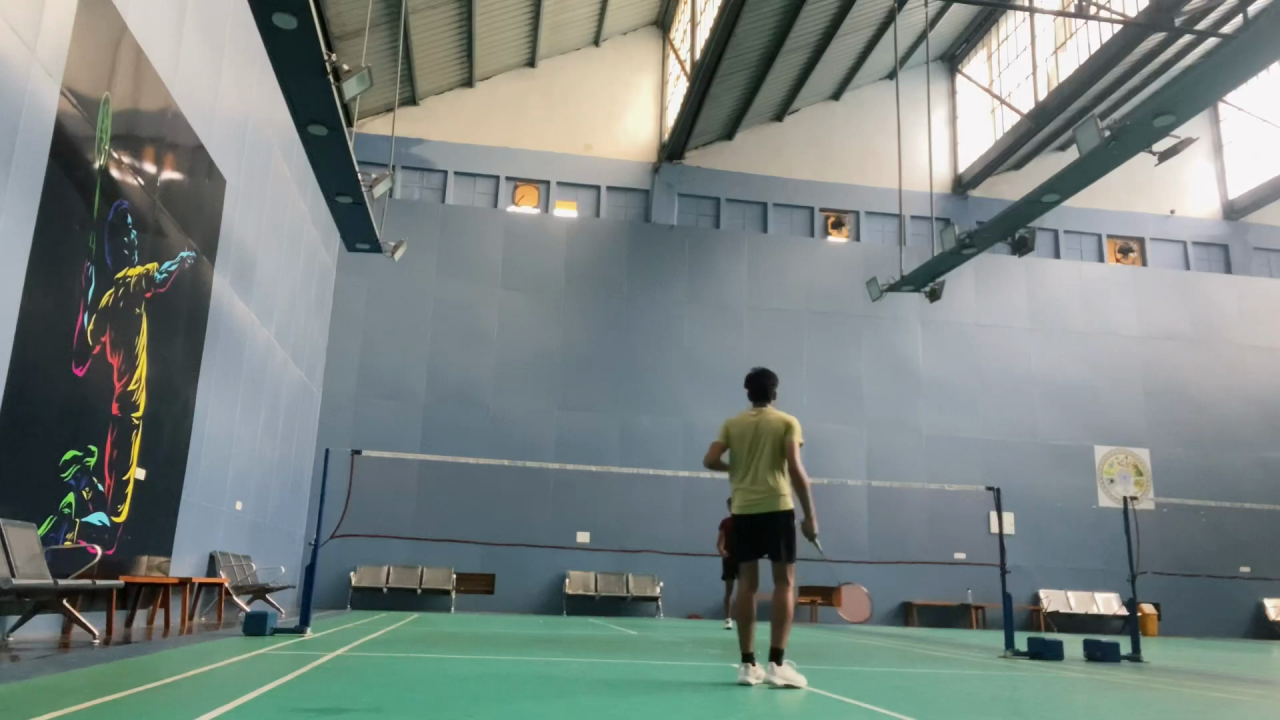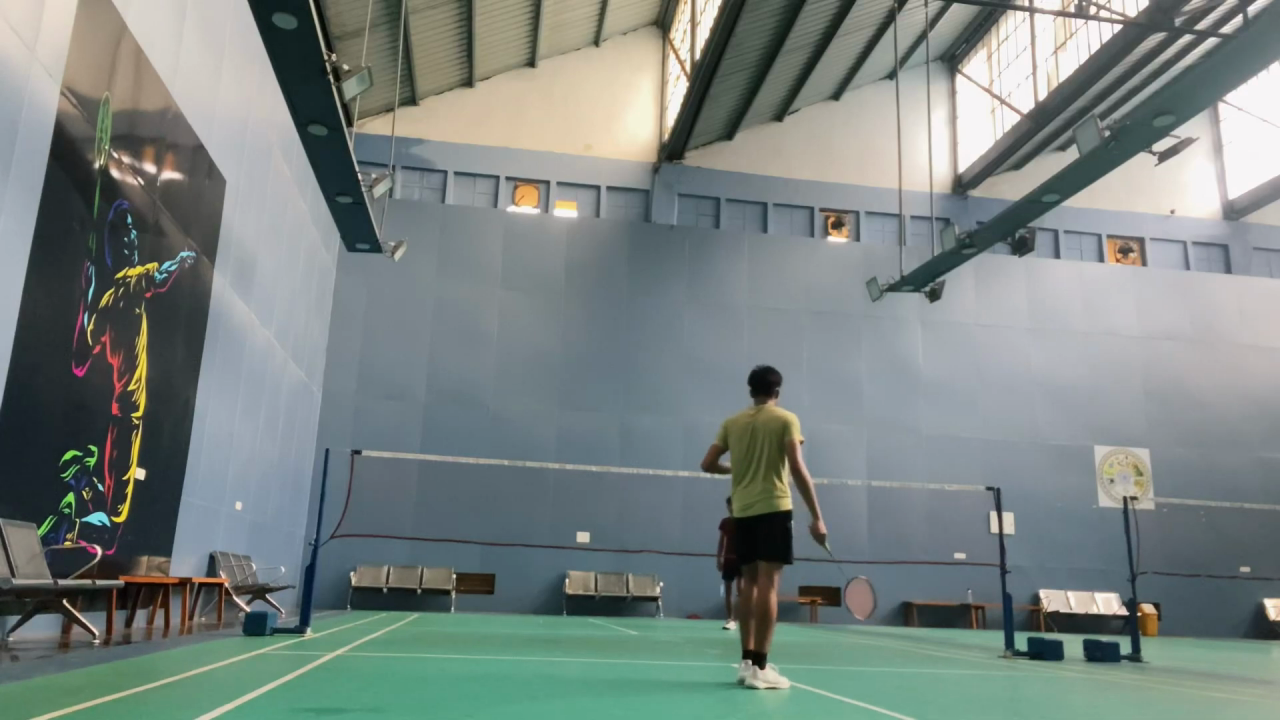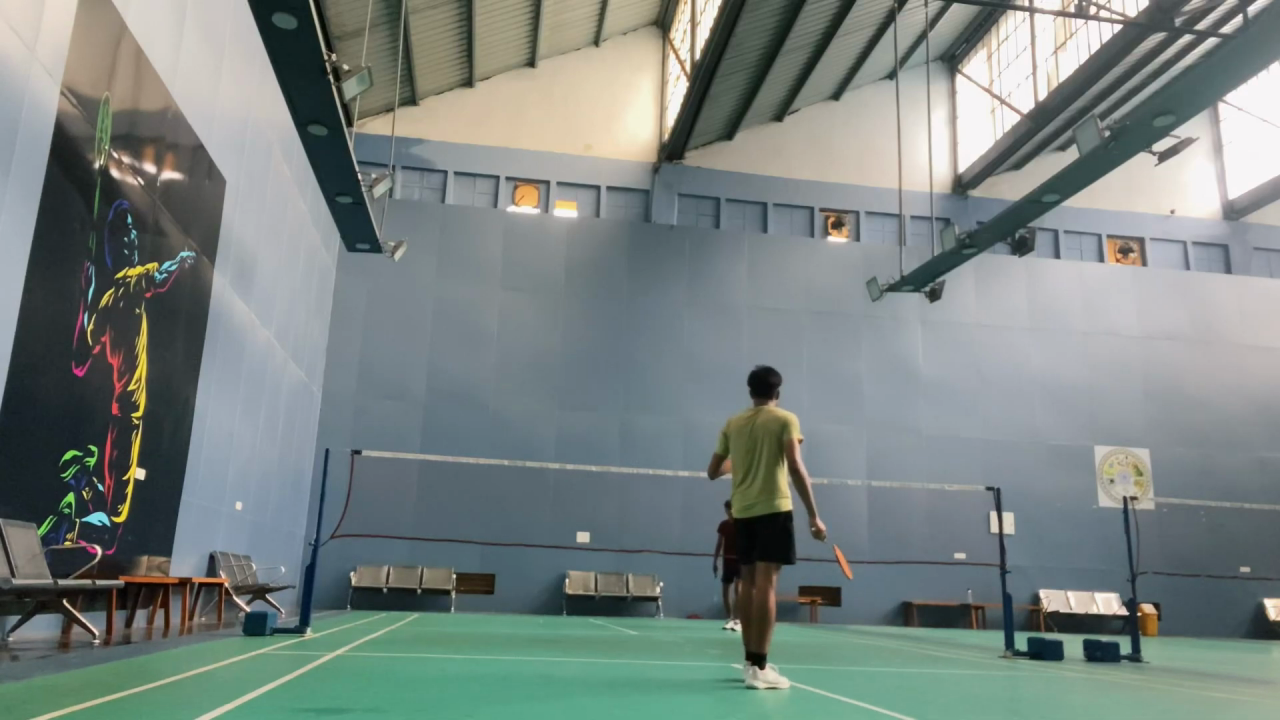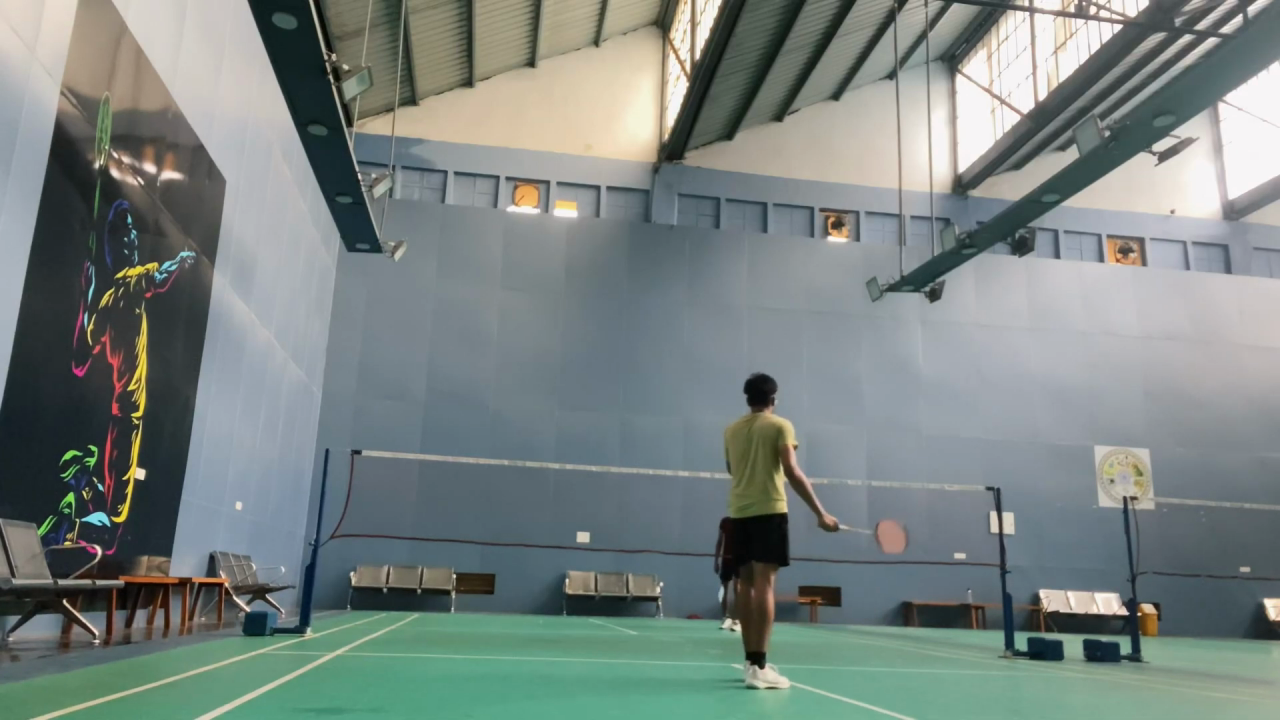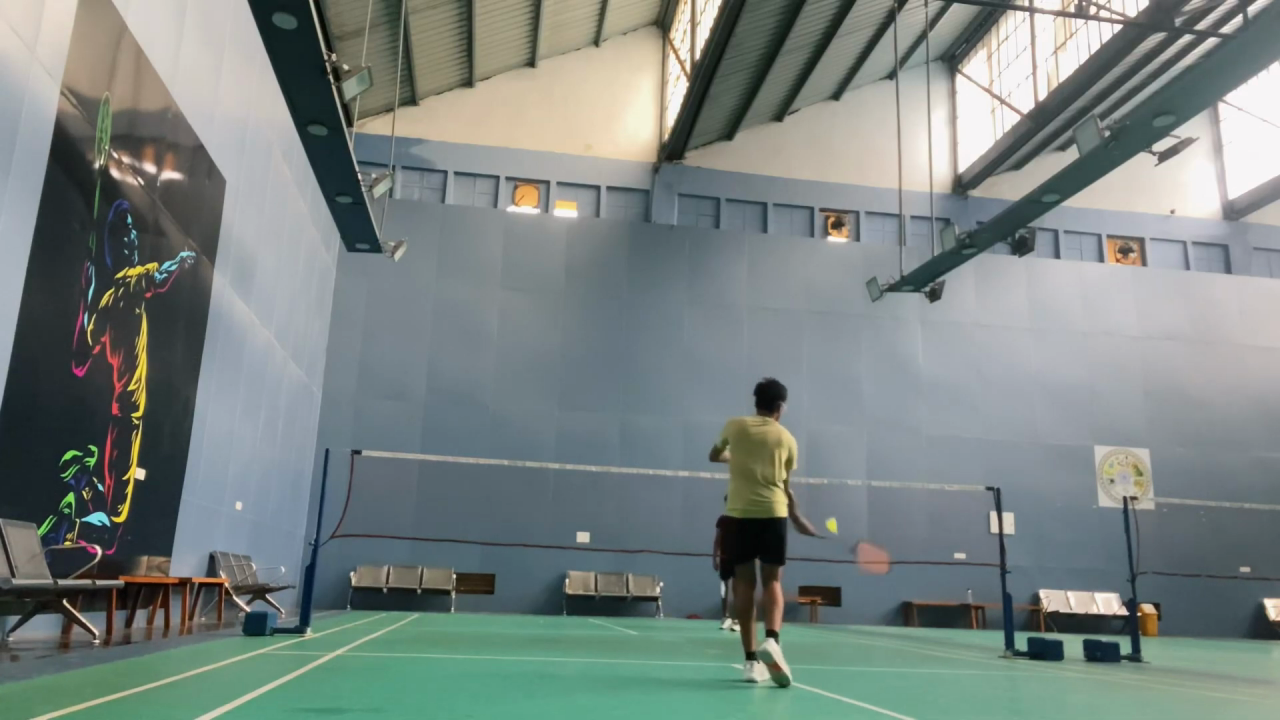
dt=0.4s
person 1, frame 1
left shoulder: (138, 278)
right shoulder: (106, 291)
left elbow: (159, 277)
right elbow: (80, 359)
left wrist: (178, 263)
right wrist: (85, 300)
left hip: (129, 396)
left knee: (120, 471)
right knee: (100, 467)
left ankle: (109, 537)
person 1, frame 2
left shoulder: (138, 278)
right shoulder: (106, 289)
left elbow: (159, 277)
right elbow: (80, 359)
left wrist: (178, 263)
right wrist: (86, 300)
left hip: (129, 397)
right hip: (107, 395)
left knee: (120, 471)
left ankle: (110, 537)
person 1, frame 3
left shoulder: (138, 278)
right shoulder: (106, 289)
left elbow: (159, 276)
right elbow: (81, 356)
left wrist: (178, 263)
right wrist: (85, 300)
left hip: (129, 395)
left knee: (121, 470)
left ankle: (110, 533)
right ankle: (86, 532)
person 1, frame 4
left shoulder: (138, 278)
right shoulder: (107, 289)
left elbow: (159, 276)
right elbow: (81, 357)
left wrist: (178, 263)
right wrist: (86, 299)
left hip: (129, 394)
left knee: (120, 468)
left ankle: (111, 532)
person 1, frame 5
left shoulder: (138, 277)
right shoulder: (105, 289)
left elbow: (159, 276)
right elbow: (81, 356)
left wrist: (178, 264)
right wrist: (86, 300)
left hip: (129, 392)
left knee: (121, 468)
left ankle: (112, 530)
person 2, frame 1
left shoulder: (732, 424)
right shoulder: (787, 422)
left elbow: (710, 460)
right elbow: (795, 469)
right wrist: (810, 515)
left hip: (742, 510)
right hip: (777, 508)
left knee: (747, 584)
right knee: (784, 582)
left ankle: (747, 664)
right ankle: (778, 662)
person 2, frame 2
left shoulder: (732, 422)
right shoulder: (786, 419)
left elbow: (707, 464)
right elbow: (797, 470)
right wrist: (816, 517)
left hip: (742, 511)
right hip: (774, 508)
left knee: (750, 583)
right knee: (768, 584)
left ankle: (747, 659)
right ankle: (759, 667)
person 2, frame 3
left shoulder: (732, 424)
right shoulder: (785, 419)
left elbow: (713, 472)
right elbow: (796, 468)
right wrist: (814, 516)
left hip: (741, 511)
right hip: (773, 509)
left knee: (749, 583)
right knee: (766, 583)
left ankle: (751, 660)
right ankle: (759, 668)
person 2, frame 4
left shoulder: (732, 430)
right shoulder: (780, 426)
right elbow: (792, 473)
right wrist: (821, 513)
left hip: (738, 513)
right hip: (769, 512)
left knee: (747, 583)
right knee: (765, 585)
left ankle: (752, 661)
right ankle: (758, 666)
person 2, frame 5
left shoulder: (734, 426)
right shoulder: (787, 439)
left elbow: (715, 456)
right wrist: (799, 523)
left hip: (738, 513)
right hip: (772, 513)
left knee: (744, 583)
right knee: (772, 582)
left ankle: (751, 660)
right ankle: (770, 641)
